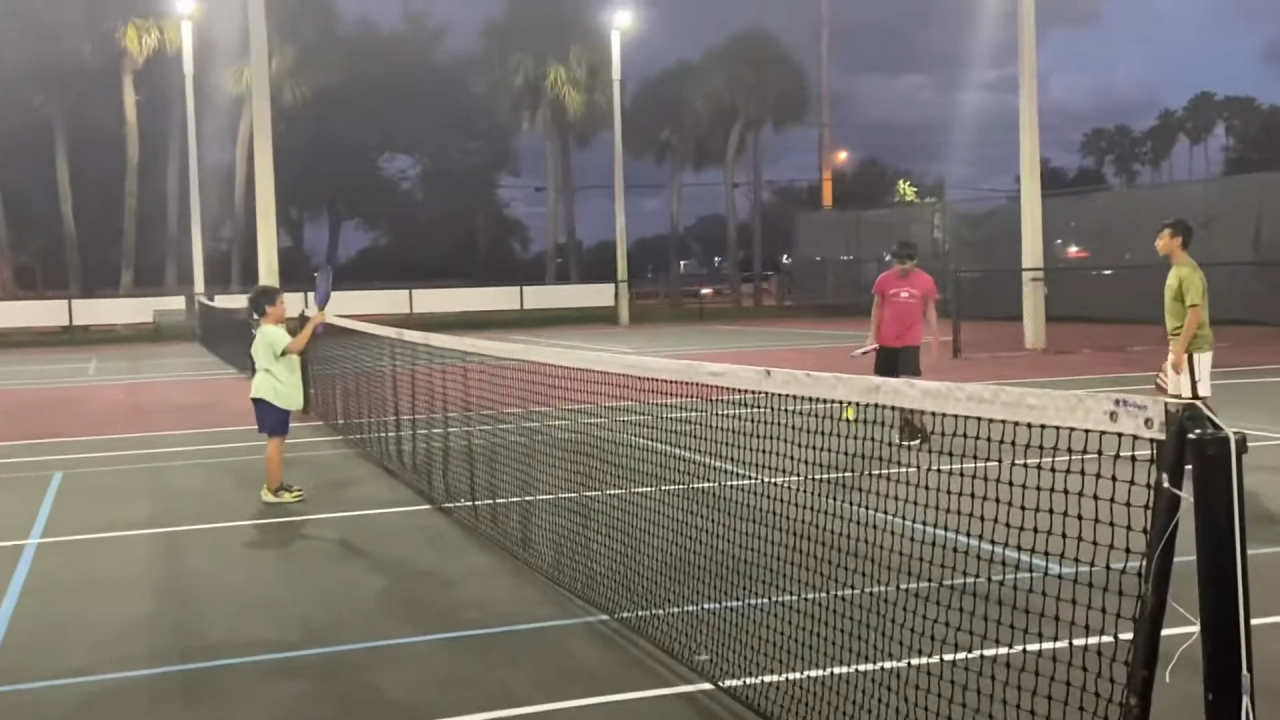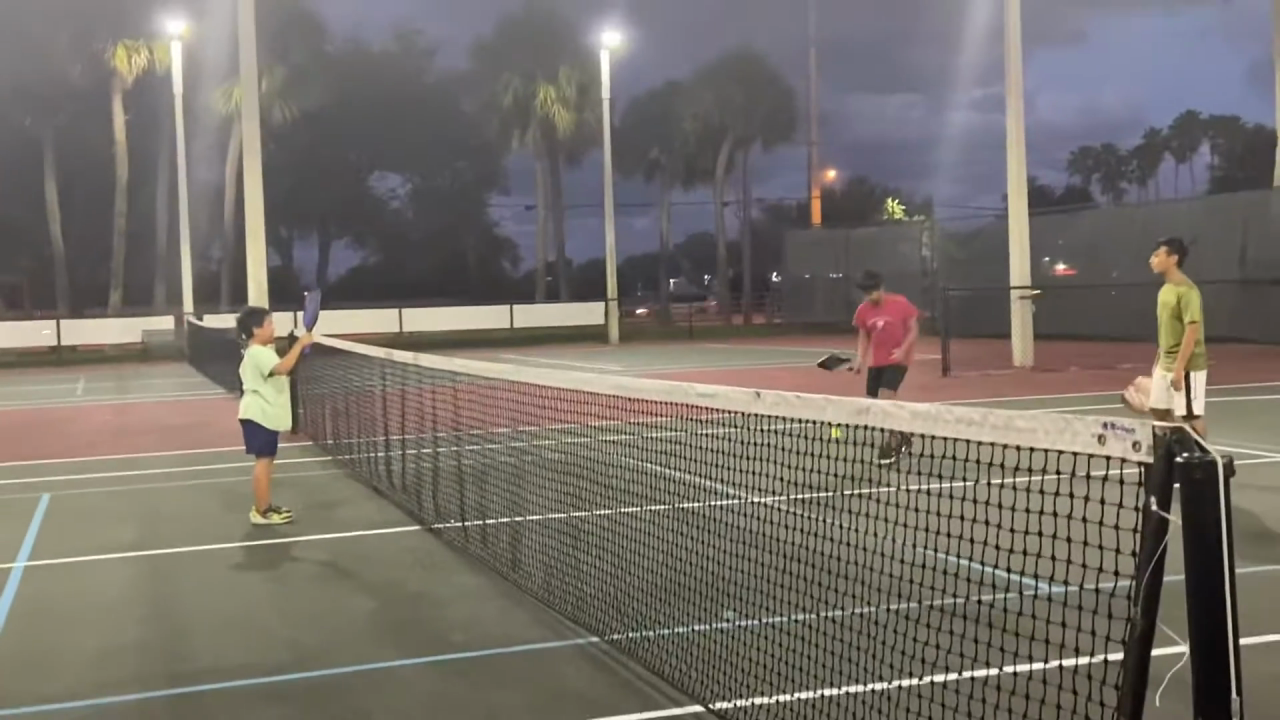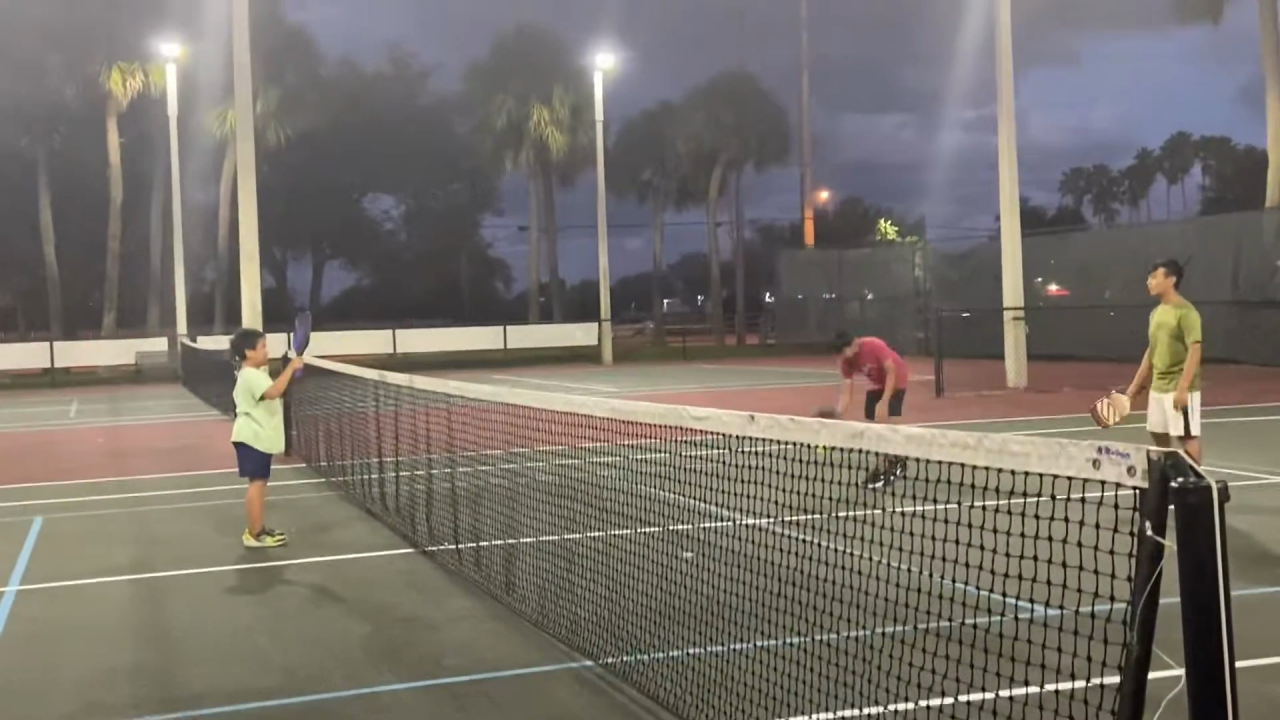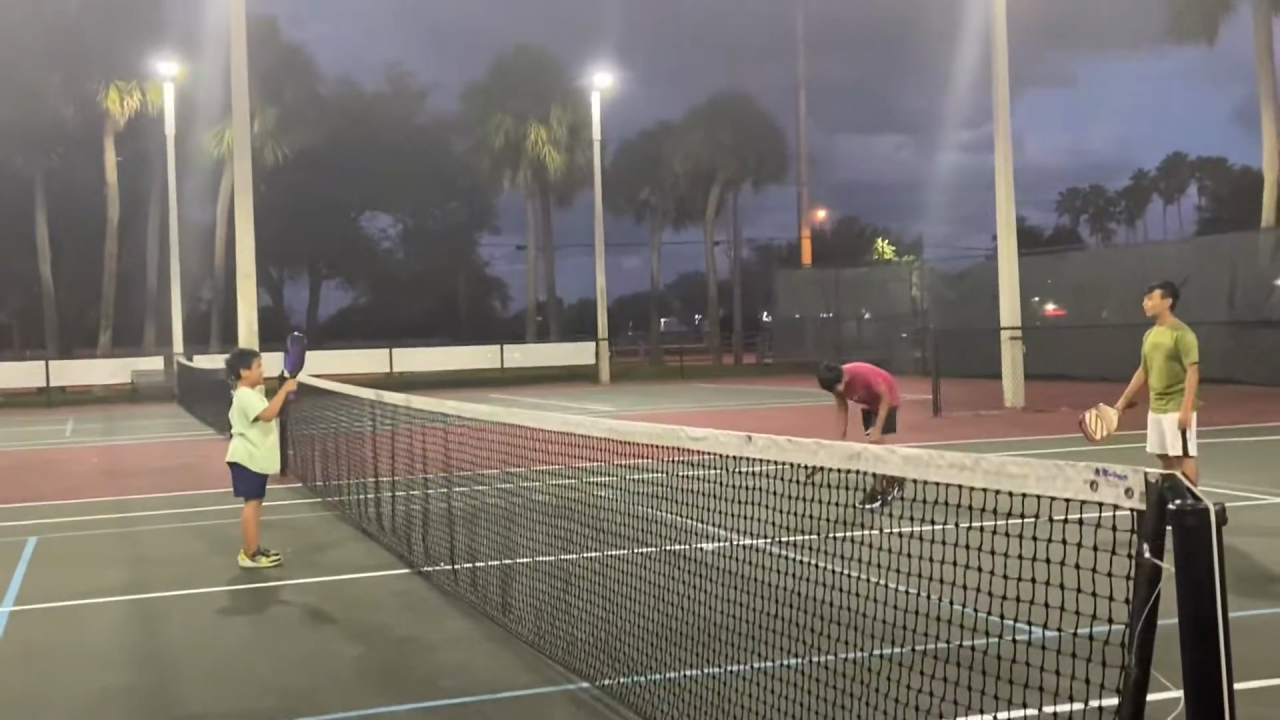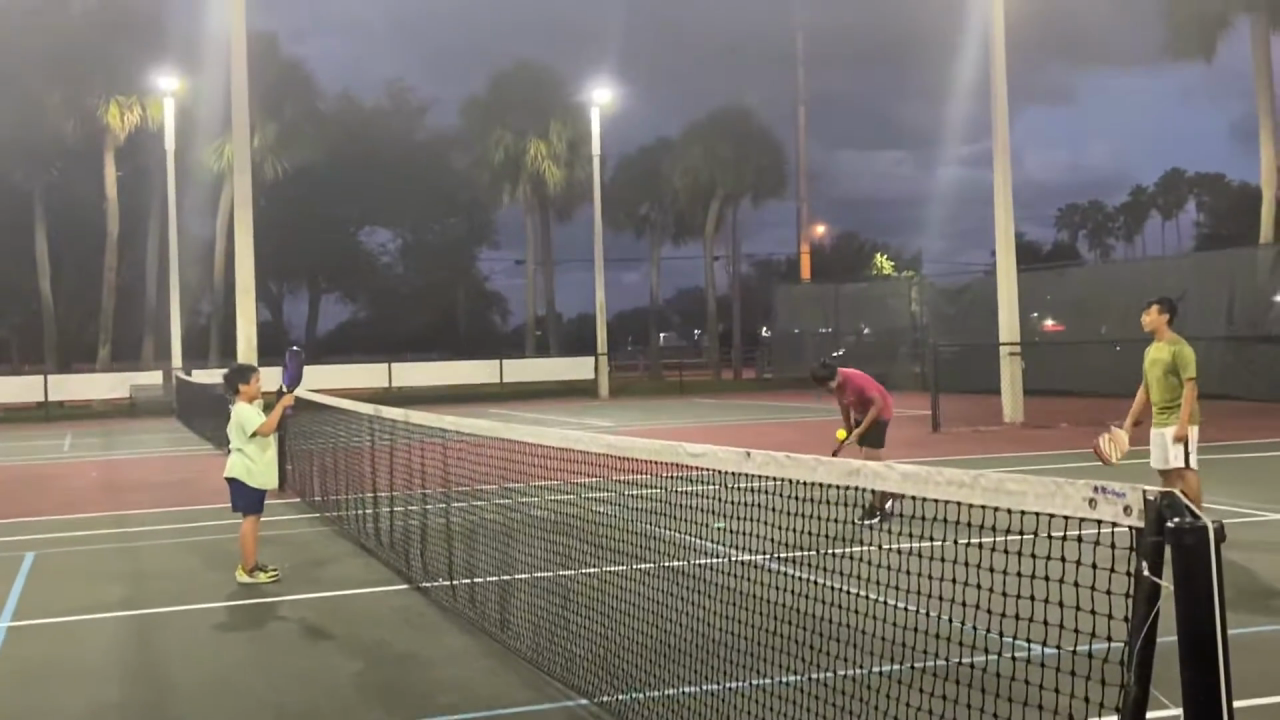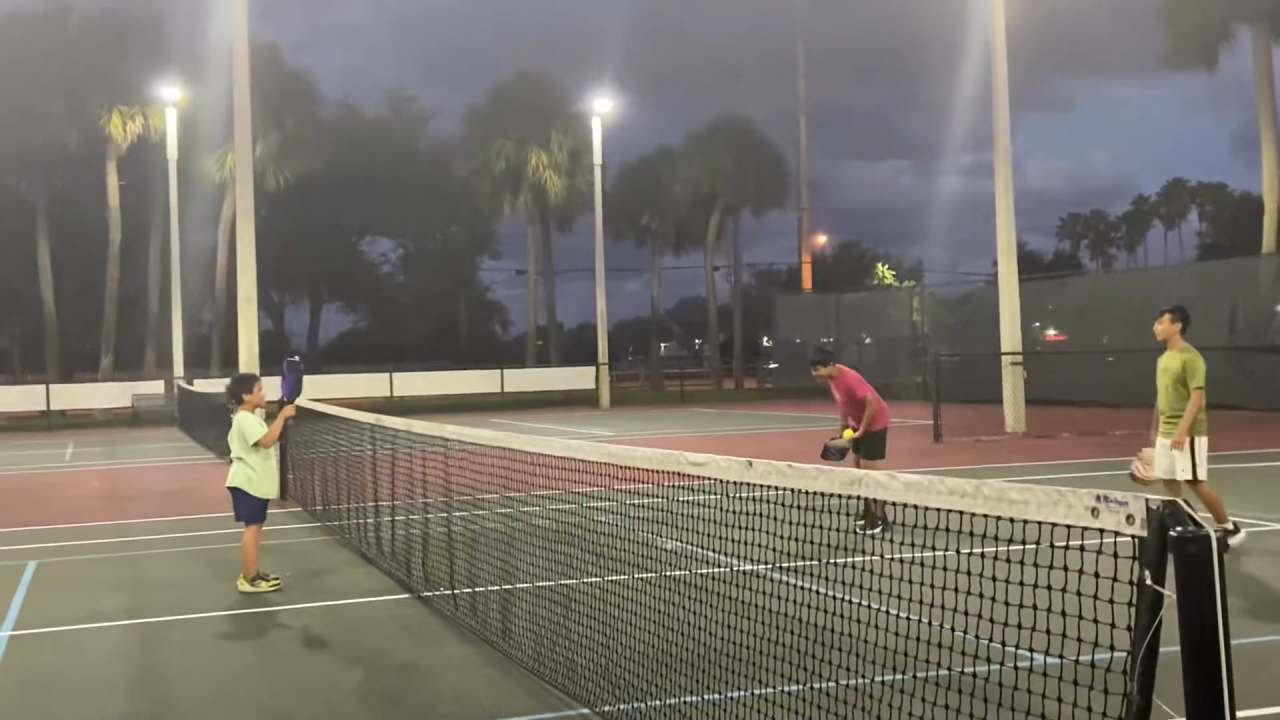
dt=0.2s
person 1, frame 1
left shoulder: (270, 331)
right shoulder: (271, 332)
right elbow: (295, 347)
right wrist: (312, 323)
left hip: (276, 393)
right hip: (271, 394)
left knee: (278, 439)
right knee: (275, 439)
left ankle: (276, 484)
right ankle: (272, 490)
person 1, frame 2
left shoulder: (259, 352)
right shoulder: (258, 353)
left elbow: (278, 371)
right elbow: (282, 368)
right wrist: (299, 345)
left hip: (264, 414)
right hip: (259, 415)
left knee: (266, 460)
right knee: (263, 460)
left ankle: (265, 506)
right ankle: (261, 511)
person 1, frame 3
left shoulder: (254, 374)
right shoulder: (251, 375)
left elbow: (271, 394)
right elbow: (274, 392)
right wrist: (290, 368)
left hip: (259, 437)
right hip: (253, 438)
left knee: (260, 482)
right knee: (257, 483)
left ankle: (258, 528)
right ankle: (254, 534)
person 1, frame 4
left shoulder: (250, 394)
right shoulder: (246, 395)
left elbow: (266, 415)
right elbow: (267, 414)
right wrist: (284, 391)
left hip: (254, 457)
right hip: (248, 458)
left knee: (255, 503)
right knee: (252, 503)
left ankle: (253, 548)
right ankle: (250, 554)
person 1, frame 5
left shoulder: (248, 408)
right shoulder: (244, 410)
left elbow: (265, 430)
right elbow: (265, 430)
right wrist: (281, 405)
left hip: (253, 472)
right hip: (246, 474)
left knee: (253, 518)
right knee: (250, 518)
left ankle: (251, 564)
right ankle: (247, 569)
person 1, frame 6
left shoulder: (249, 417)
right shoulder: (246, 419)
left elbow: (265, 441)
right elbow: (267, 441)
right wrist: (281, 416)
left hip: (255, 481)
right hip: (248, 483)
left knee: (255, 527)
right knee: (253, 527)
left ankle: (252, 573)
right ankle: (249, 579)
person 2, frame 1
left shoulder: (1189, 272)
right shoulder: (1175, 270)
left elbow: (1194, 315)
left wrist: (1179, 352)
left hip: (1191, 348)
right hip: (1178, 346)
left knee: (1197, 399)
right knee: (1175, 398)
person 2, frame 2
left shoulder: (1187, 291)
right shoulder: (1164, 291)
left elbow: (1192, 331)
left wrist: (1179, 368)
right wrist: (1157, 363)
left hip: (1187, 367)
right hip: (1165, 365)
left knee: (1191, 416)
right knee: (1159, 410)
person 2, frame 3
left shoulder: (1186, 312)
right shoulder: (1156, 313)
left elbow: (1194, 351)
left wrist: (1182, 388)
right wrist: (1136, 384)
left hip: (1181, 389)
right hip: (1158, 387)
left knee: (1187, 437)
right knee: (1159, 435)
person 2, frame 4
left shoulder: (1182, 334)
right shoulder: (1150, 335)
left elbow: (1192, 372)
right elbow: (1143, 371)
left wrist: (1186, 409)
right wrist: (1123, 401)
left hip: (1178, 408)
right hip: (1156, 408)
left knee: (1184, 457)
right knee: (1166, 457)
person 2, frame 5
left shoulder: (1180, 349)
right shoulder: (1150, 351)
left elbow: (1190, 387)
right elbow: (1145, 388)
left wrist: (1182, 423)
right wrist: (1129, 420)
left hip: (1180, 423)
right hip: (1160, 423)
left knee: (1184, 471)
right knee: (1166, 474)
person 2, frame 6
left shoulder: (1191, 358)
right shoulder: (1163, 359)
left elbow: (1197, 396)
left wrist: (1182, 430)
right wrist: (1156, 432)
left hip: (1189, 433)
right hip: (1166, 433)
left knee: (1197, 483)
right knee: (1170, 482)
left ankle: (1229, 528)
person 3, frame 1
left shoulder: (926, 281)
right shoulder: (884, 280)
left elbow: (930, 311)
right elbow: (877, 308)
left wrist: (934, 339)
right wrist: (873, 335)
left hip: (911, 341)
right hip: (886, 341)
left ankle: (916, 427)
right ankle: (906, 419)
person 3, frame 2
left shoulder: (900, 303)
right shoulder: (862, 310)
left elbow: (913, 329)
right elbow: (864, 337)
left wrist: (902, 350)
right wrist: (859, 360)
left hip: (898, 359)
right hip: (876, 362)
left knee: (885, 399)
left ankle: (893, 445)
right ankle: (899, 438)
person 3, frame 3
left shoulder: (874, 346)
right shoulder: (846, 359)
left elbow: (892, 372)
right elbow: (847, 388)
left wrist: (884, 402)
right wrist: (840, 412)
left hip: (895, 381)
right hip: (876, 386)
left knee: (882, 423)
left ankle: (882, 470)
right ankle: (896, 461)
person 3, frame 4
left shoulder: (864, 374)
right shoulder: (835, 383)
left elbow: (885, 397)
right elbow: (842, 407)
left wrist: (878, 428)
right wrist: (842, 434)
left hip: (886, 398)
right hip: (868, 403)
left knee: (878, 442)
right knee: (874, 443)
left ankle: (878, 491)
right ankle: (892, 482)
person 3, frame 5
left shoulder: (857, 380)
right shoulder: (832, 383)
left elbow: (878, 402)
left wrist: (861, 428)
right wrist: (848, 427)
left hip: (878, 412)
right hip: (861, 413)
left knee: (871, 457)
right knee: (866, 458)
left ankle: (878, 507)
right ankle: (885, 493)
person 3, frame 6
left shoulder: (850, 379)
right shoulder: (830, 377)
left elbow: (873, 405)
left wrist: (861, 430)
right wrist: (844, 422)
left hip: (875, 422)
right hip: (859, 423)
left knee: (869, 468)
right knee: (858, 465)
left ankle: (880, 517)
right ankle: (871, 507)
